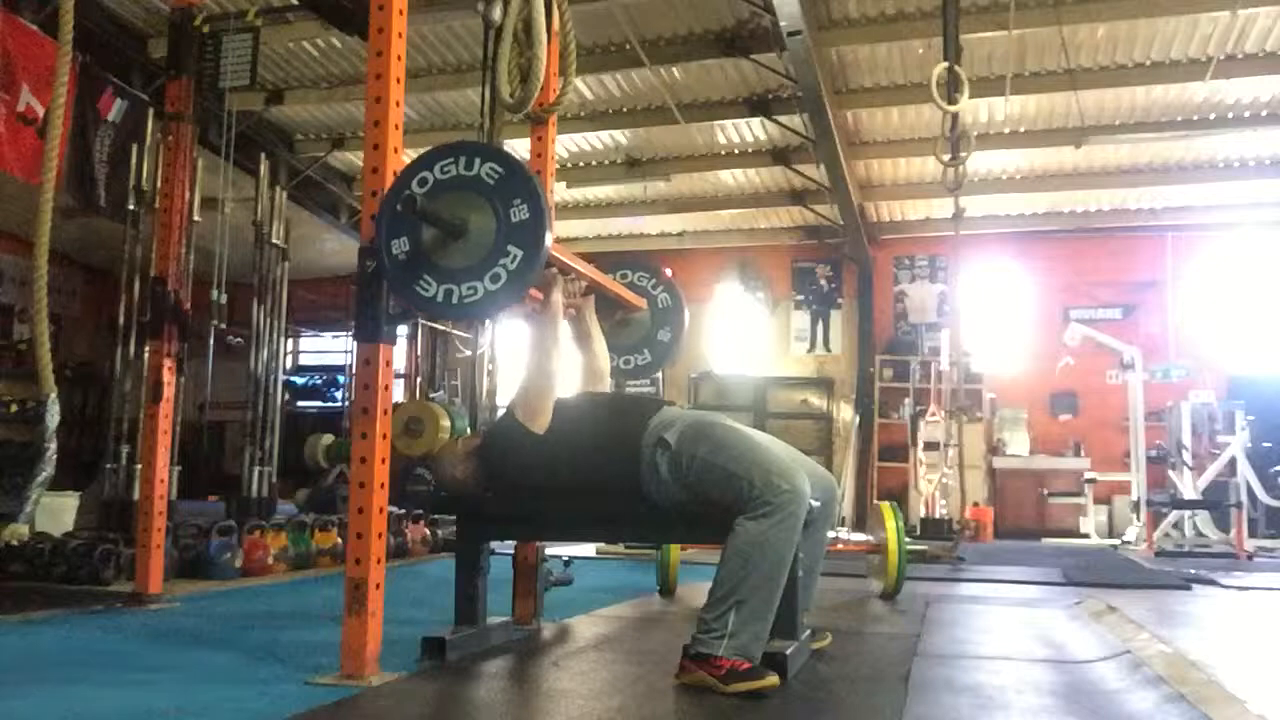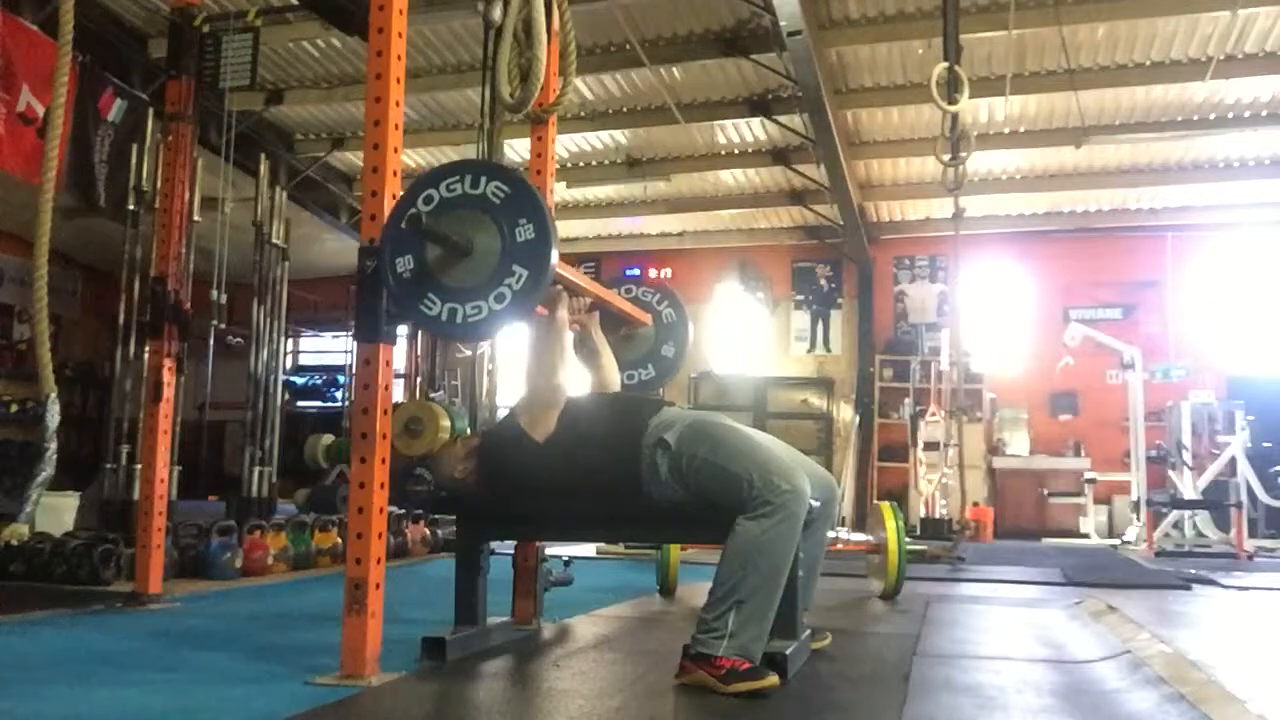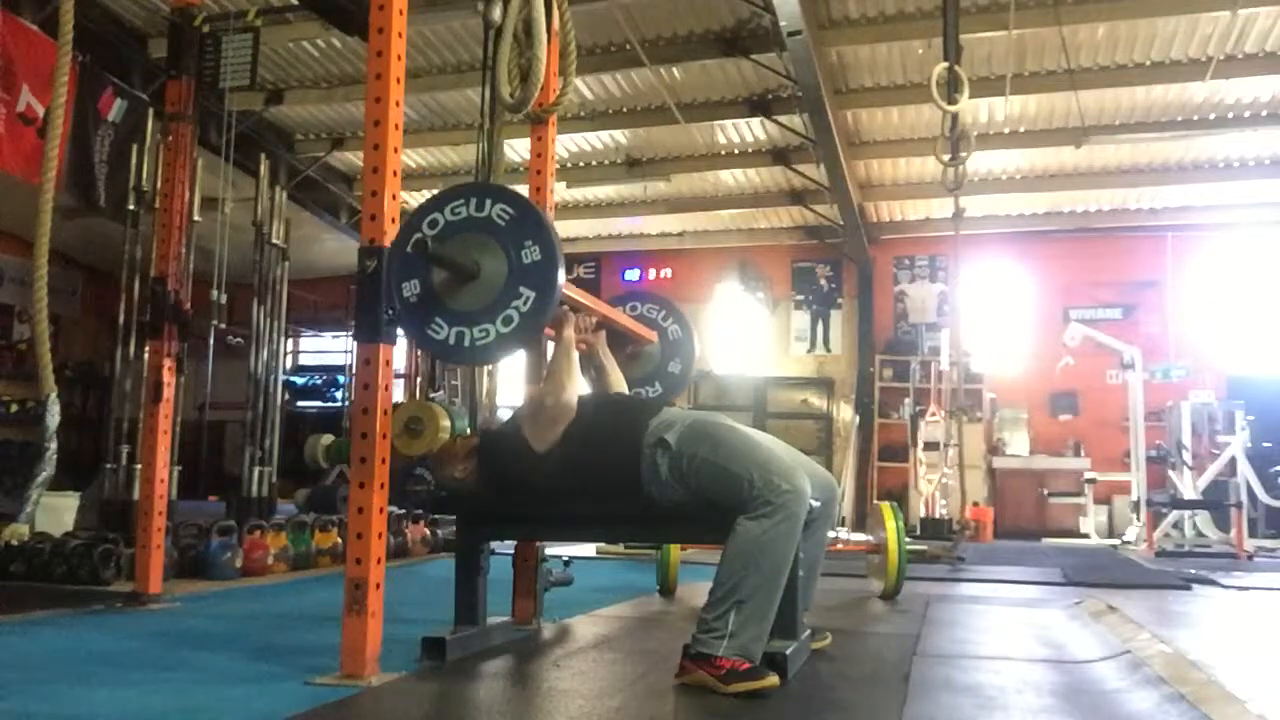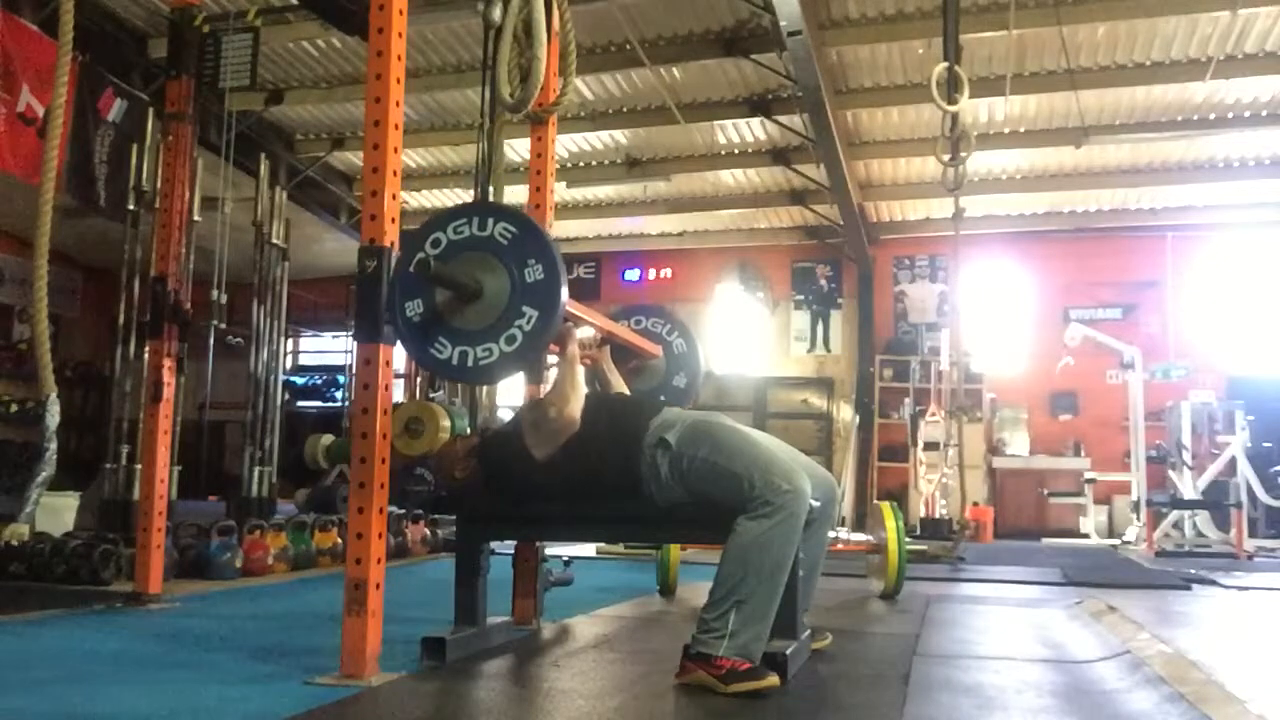
dt=0.4s
person 1, frame 1
left shoulder: (536, 437)
right shoulder: (505, 451)
left elbow: (598, 381)
right elbow: (542, 376)
left wrist: (585, 315)
right wrist: (552, 302)
left knee: (817, 489)
right knee: (782, 491)
left ankle: (779, 622)
right ankle: (715, 653)
person 1, frame 2
left shoulder: (509, 445)
right shoulder: (502, 452)
left elbow: (609, 396)
right elbow: (550, 389)
left wrist: (590, 330)
right wrist: (557, 316)
left knee: (818, 490)
right knee: (782, 491)
left ankle: (780, 621)
right ankle: (715, 653)
person 1, frame 3
left shoulder: (516, 444)
right shoulder: (501, 453)
left elbow: (615, 406)
right elbow: (560, 403)
left wrist: (597, 348)
right wrist: (563, 335)
left knee: (818, 490)
right knee: (782, 491)
left ankle: (778, 620)
right ankle: (715, 653)
person 1, frame 4
left shoulder: (518, 439)
right shoulder: (500, 453)
left elbow: (619, 414)
right elbow: (564, 417)
left wrist: (602, 363)
right wrist: (568, 350)
left knee: (818, 491)
right knee: (783, 492)
left ankle: (779, 621)
right ankle: (716, 652)
